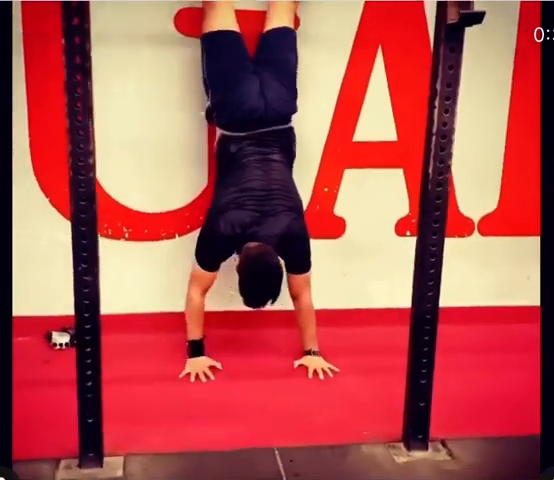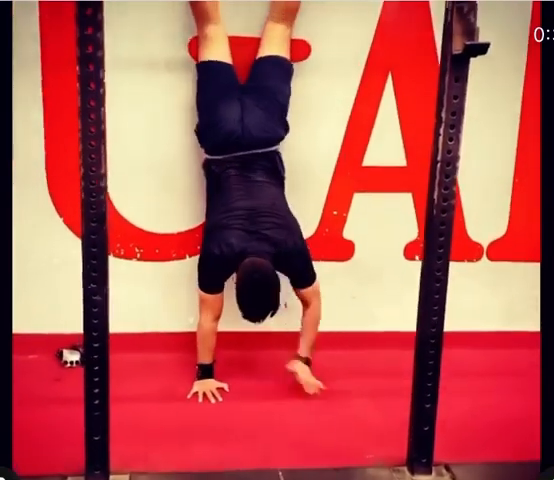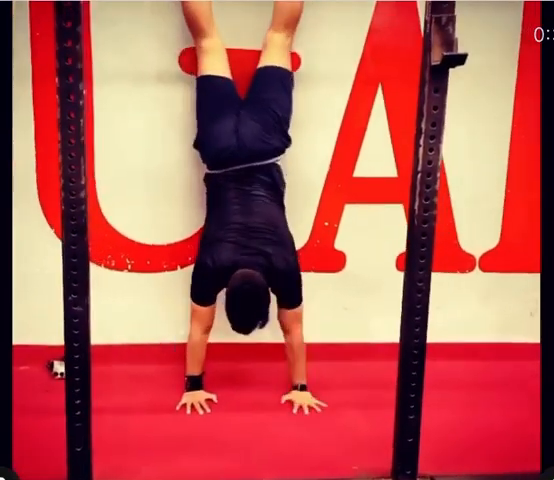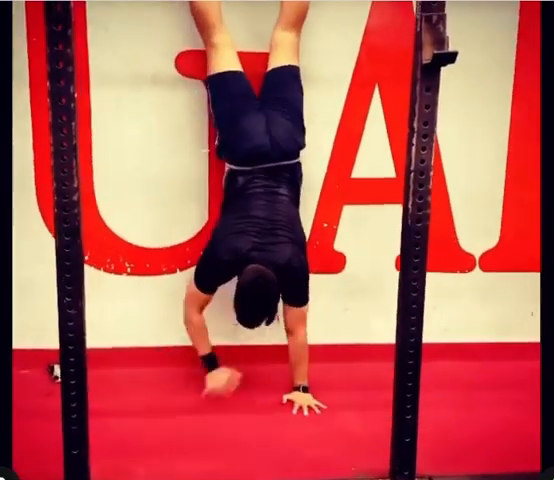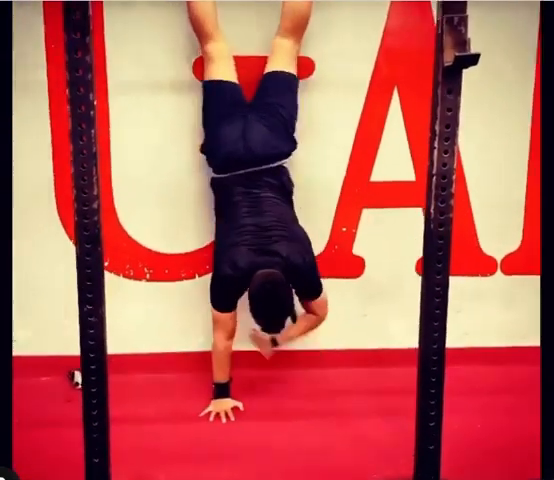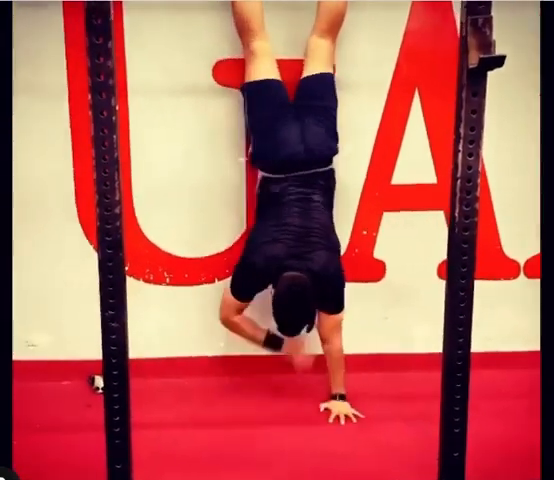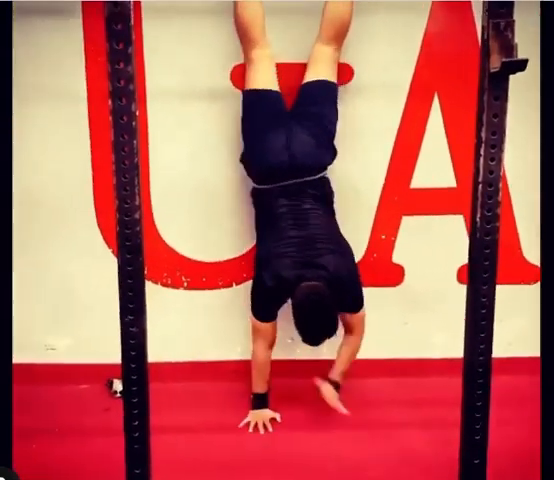
dt=0.4s
person 1, frame 1
left shoulder: (292, 230)
right shoulder: (221, 229)
left elbow: (302, 296)
right elbow: (196, 291)
left wrist: (313, 351)
right wrist: (194, 352)
left hip: (272, 114)
right hip: (237, 113)
person 1, frame 2
left shoulder: (290, 246)
right shoulder: (219, 249)
left elbow: (312, 302)
right elbow: (208, 316)
left wrist: (303, 360)
right wrist: (204, 374)
left hip: (260, 137)
right hip: (226, 136)
person 1, frame 3
left shoulder: (282, 264)
right shoulder: (213, 262)
left elbow: (294, 331)
right elbow: (198, 329)
left wrist: (301, 386)
right wrist: (192, 386)
left hip: (260, 146)
right hip: (223, 147)
left knee: (278, 38)
right knee: (208, 41)
person 1, frame 4
left shoulder: (292, 261)
right shoulder: (223, 253)
left elbow: (297, 331)
right elbow: (192, 306)
left wrist: (303, 387)
right wrist: (211, 364)
left hip: (280, 146)
right hip: (245, 148)
left knee: (286, 35)
right knee: (217, 39)
person 1, frame 5
left shoulder: (300, 260)
right shoulder: (230, 269)
right elbow: (222, 336)
left wrist: (275, 338)
right wrist: (220, 392)
left hip: (266, 149)
right hip: (230, 153)
left knee: (286, 41)
right knee: (214, 46)
person 1, frame 6
left shoulder: (327, 269)
right shoulder: (258, 262)
left elbow: (332, 340)
left wrist: (340, 396)
right wrist: (279, 343)
left hip: (314, 151)
right hip: (279, 157)
left knee: (322, 40)
right knee: (257, 43)
person 1, frame 7
left shoulder: (342, 271)
right shoulder: (271, 278)
right elbow: (262, 345)
left wrist: (333, 381)
right wrist: (258, 404)
left hip: (307, 155)
right hip: (271, 160)
left knee: (326, 46)
right knee: (258, 50)
